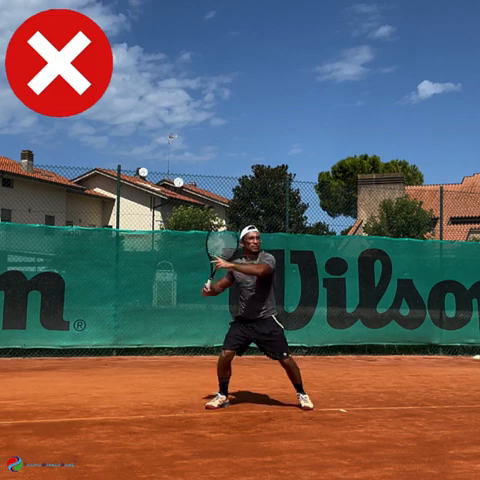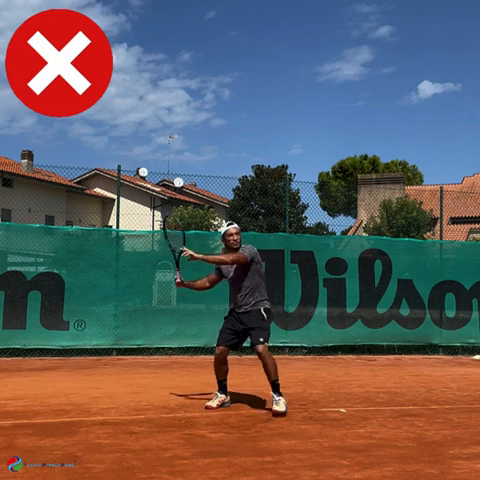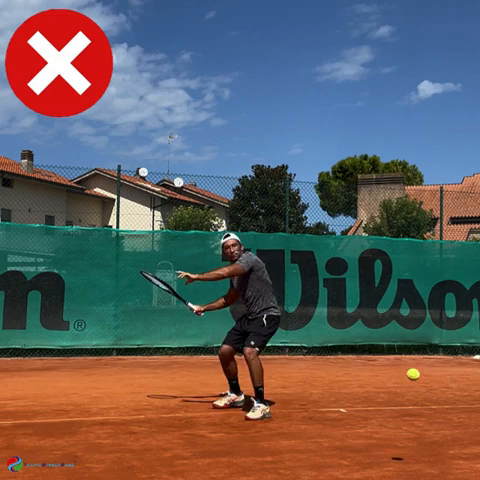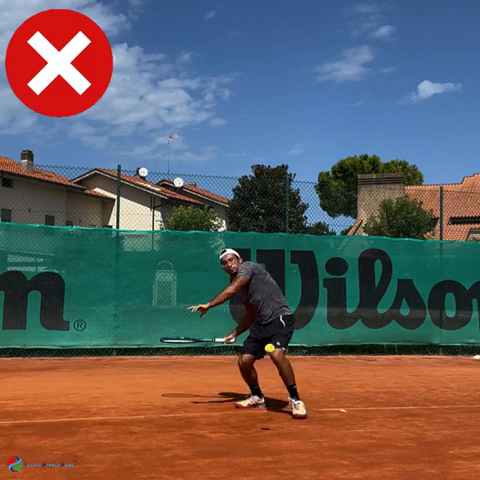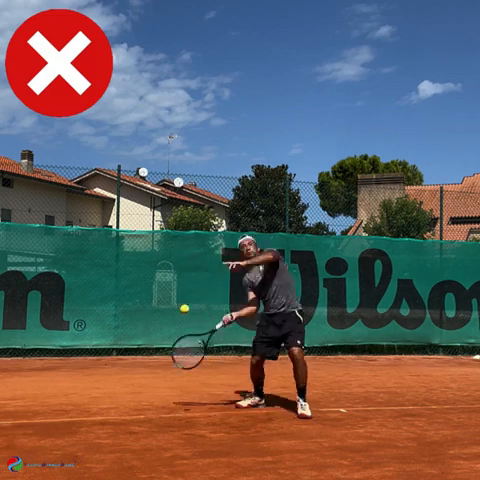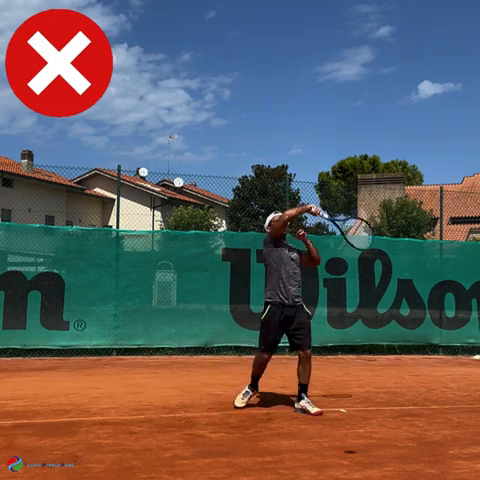
dt=0.3s
person 1, frame 1
left shoulder: (268, 259)
right shoulder: (236, 265)
left elbow: (258, 271)
right elbow: (220, 286)
left wrist: (230, 265)
right wrist: (209, 290)
left hip: (266, 319)
right hip: (242, 320)
left knee: (286, 360)
right knee: (225, 356)
left ankle: (301, 394)
right ankle: (222, 395)
person 1, frame 2
left shoulder: (250, 251)
right shoulder: (223, 262)
left elbow: (230, 258)
right elbow: (209, 281)
left wrist: (198, 256)
right wrist: (186, 284)
left hip: (258, 311)
right hip: (237, 313)
left knee: (262, 349)
right knee: (220, 353)
left ankle: (277, 396)
right ankle: (222, 394)
person 1, frame 3
left shoulder: (249, 259)
right shoulder: (233, 272)
left elbow: (223, 273)
right elbow: (230, 298)
left wrist: (196, 277)
right wrist: (204, 308)
left hip: (267, 316)
right hip: (249, 317)
left knee: (250, 352)
right knee: (224, 351)
left ankle: (261, 404)
right ankle: (235, 394)
person 1, frame 4
left shoulder: (249, 267)
right shoulder: (242, 290)
left elbow: (231, 289)
right elbow: (250, 316)
left wrist: (208, 305)
right wrist: (234, 333)
left hip: (281, 318)
right hip: (262, 324)
left knee: (276, 354)
right knee: (243, 361)
left ankle: (295, 400)
right ankle: (257, 396)
person 1, frame 5
left shoulder: (270, 255)
right shoulder: (249, 278)
left elbow: (269, 257)
right elbow: (252, 307)
left wrist: (245, 263)
right wrist: (235, 315)
left hip: (291, 314)
right hip: (269, 319)
left knee: (296, 352)
right knee: (256, 360)
left ankle: (302, 401)
right ankle: (258, 396)
person 1, frame 6
left shoulder: (293, 249)
right shoulder: (270, 243)
left elbow: (315, 261)
right elbow: (283, 216)
left wrist: (305, 239)
right wrist: (306, 208)
left hip: (297, 308)
right hip: (274, 307)
left knee: (305, 353)
right knee: (265, 354)
left ankle: (302, 399)
right ankle: (251, 387)
